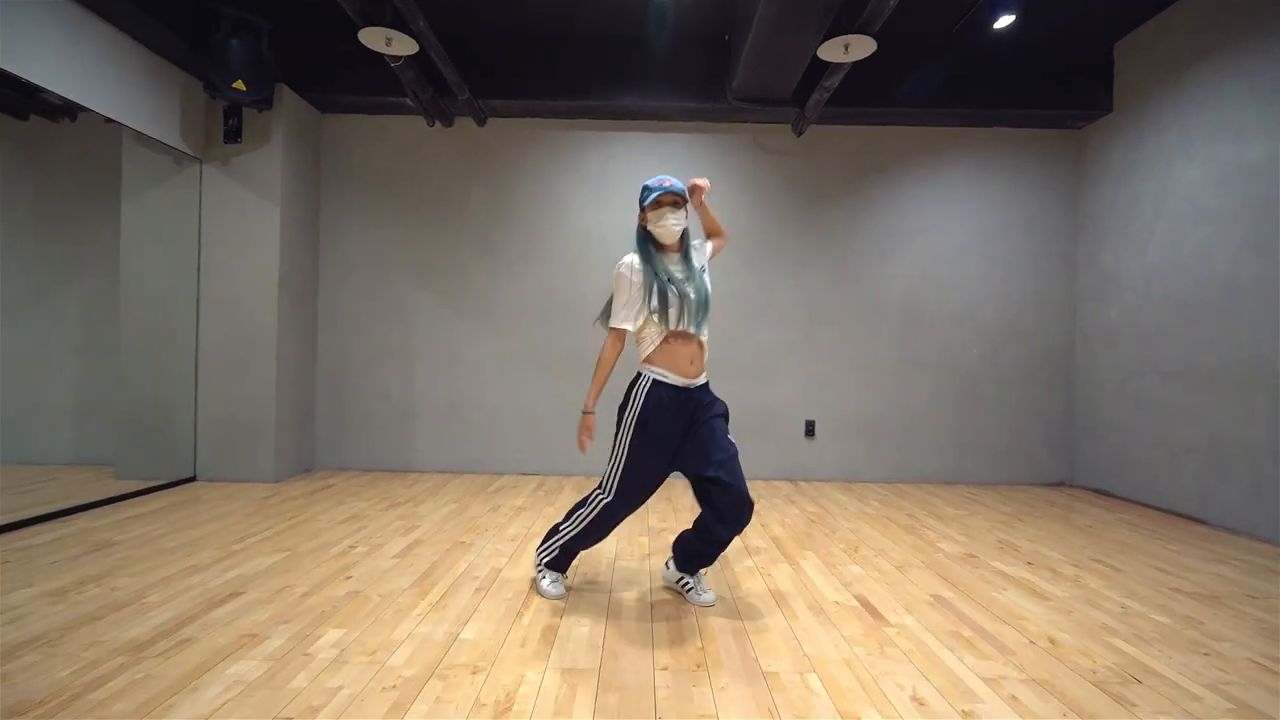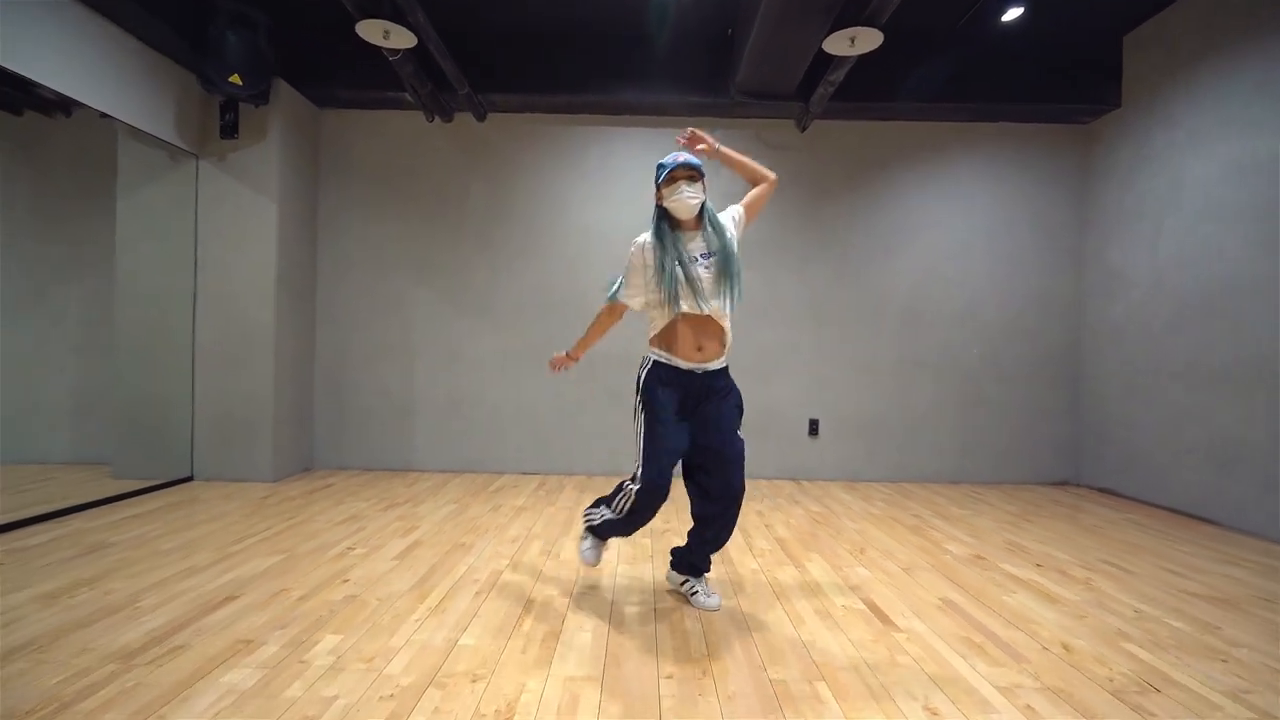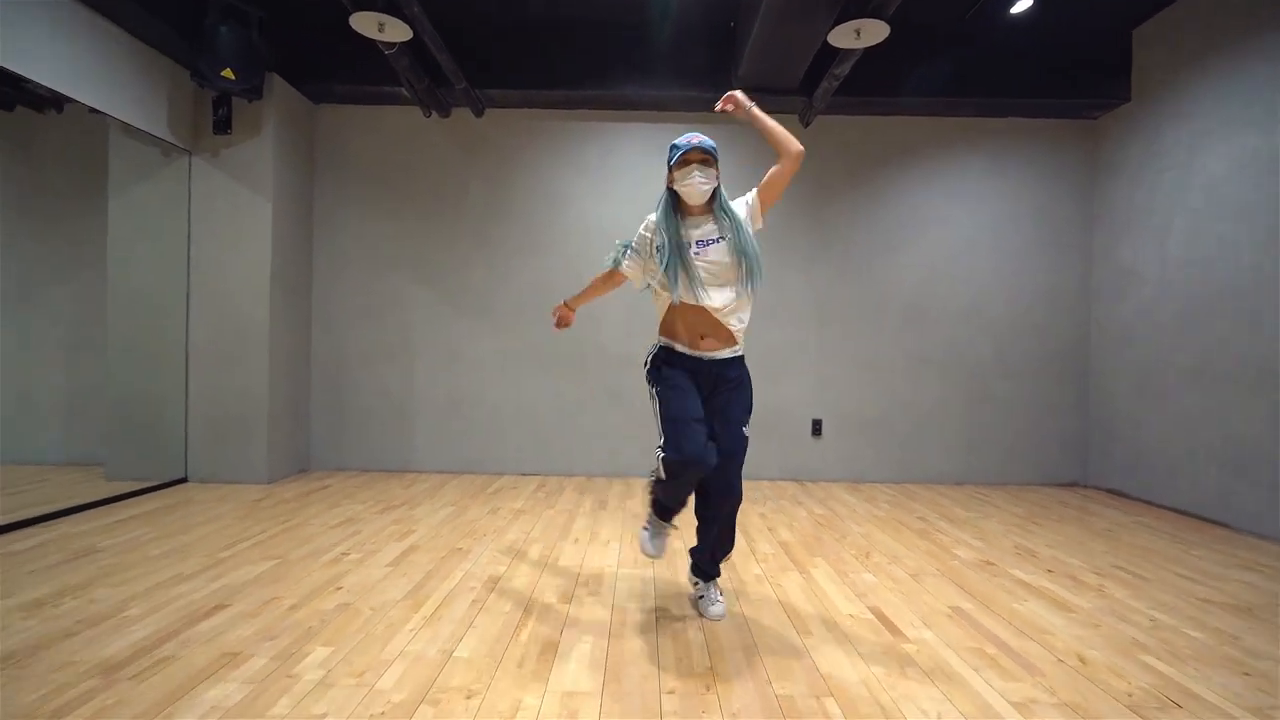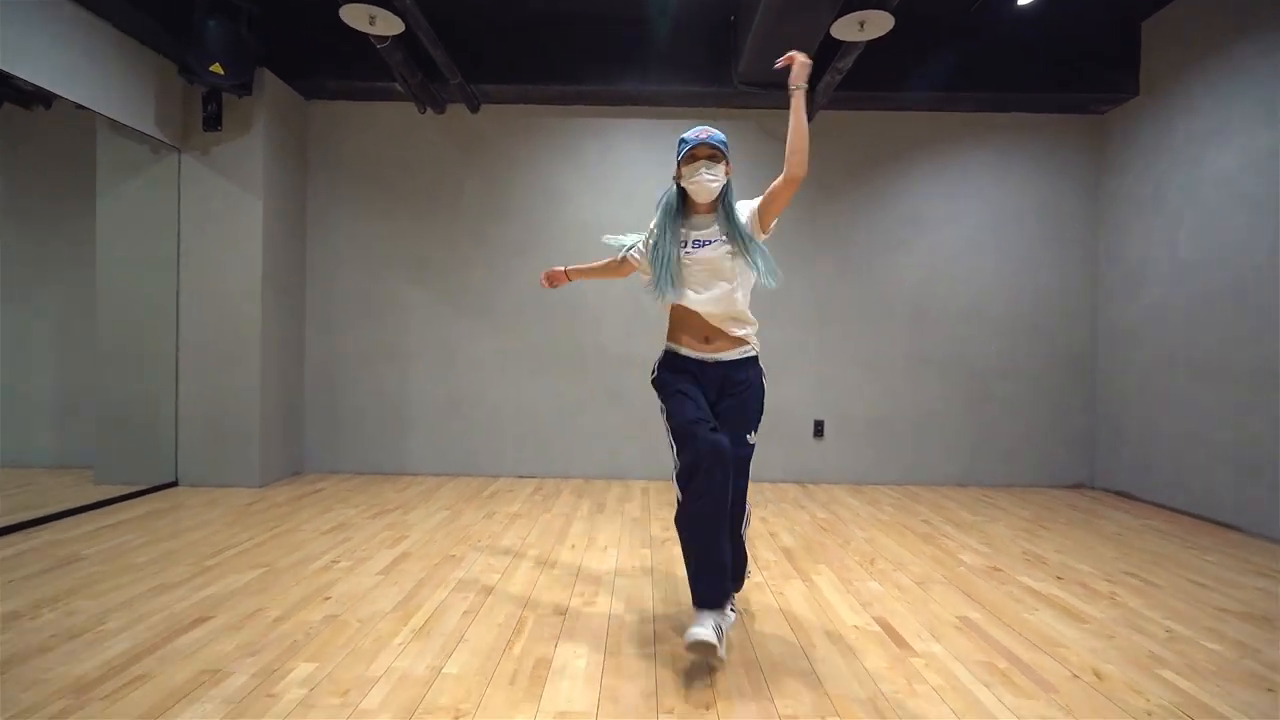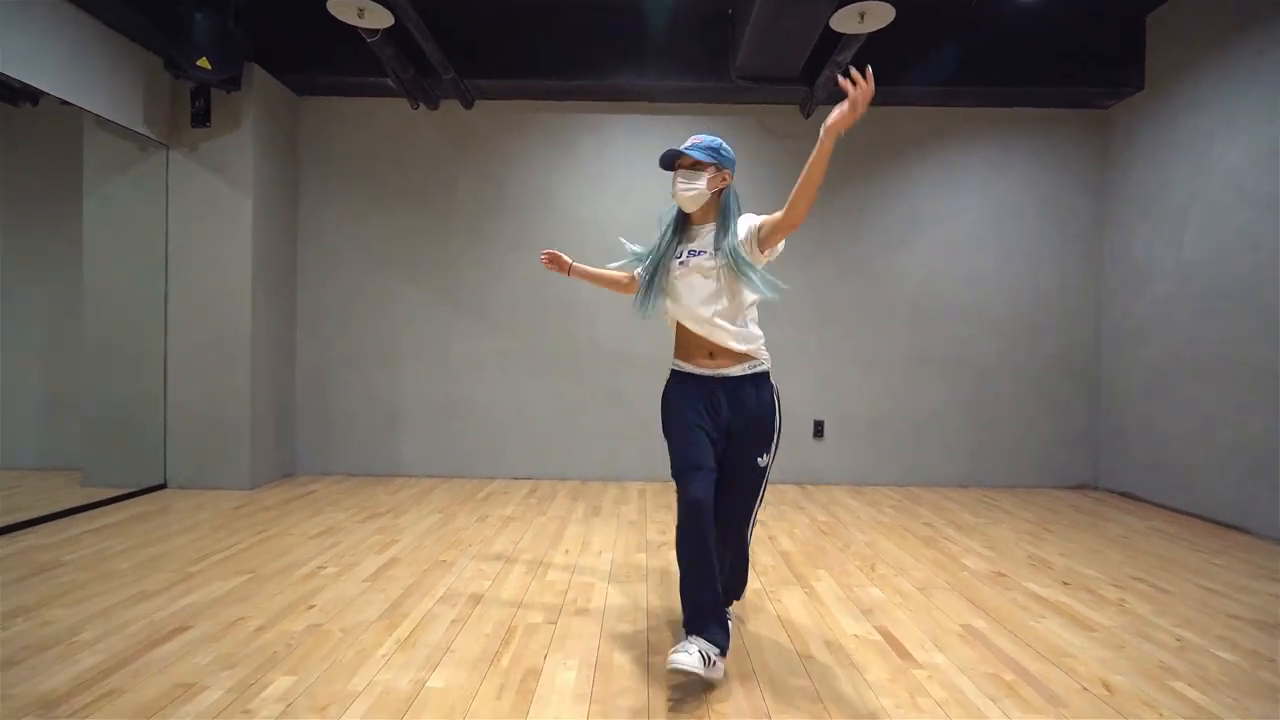
dt=0.1s
person 1, frame 1
left shoulder: (695, 257)
right shoulder: (636, 267)
left elbow: (719, 236)
right elbow: (617, 341)
right wrist: (588, 408)
left hip: (698, 401)
right hip: (654, 397)
left knee: (734, 505)
right knee: (618, 494)
person 1, frame 2
left shoulder: (724, 229)
right shoulder: (650, 246)
left elbow: (767, 181)
right elbow: (617, 306)
right wrist: (576, 350)
left hip: (717, 383)
right hip: (666, 378)
left knee: (724, 493)
right knee: (651, 487)
left ankle: (690, 570)
right ankle: (600, 522)
person 1, frame 3
left shoulder: (740, 215)
right shoulder: (657, 229)
left elbow: (793, 156)
right elbow: (617, 274)
right wrist: (572, 303)
left hip: (729, 371)
right hip: (675, 365)
left knee: (725, 483)
right knee: (690, 460)
left ankle: (706, 574)
right ankle: (661, 513)
person 1, frame 4
left shoulder: (748, 218)
right shoulder: (665, 224)
left elbow: (795, 174)
right elbow: (622, 263)
left wrist: (797, 89)
right wrist: (568, 274)
left hip: (736, 371)
right hip: (680, 370)
left knee: (728, 492)
right knee: (702, 478)
left ankle: (718, 599)
right ankle: (708, 607)
person 1, frame 5
left shoulder: (748, 232)
right shoulder: (670, 241)
left elbow: (794, 211)
right elbow: (633, 281)
left wrist: (834, 129)
right wrist: (576, 269)
left hip: (749, 391)
right hip: (690, 390)
left knee: (735, 513)
right knee: (698, 505)
left ankle: (715, 612)
right ankle: (705, 637)
